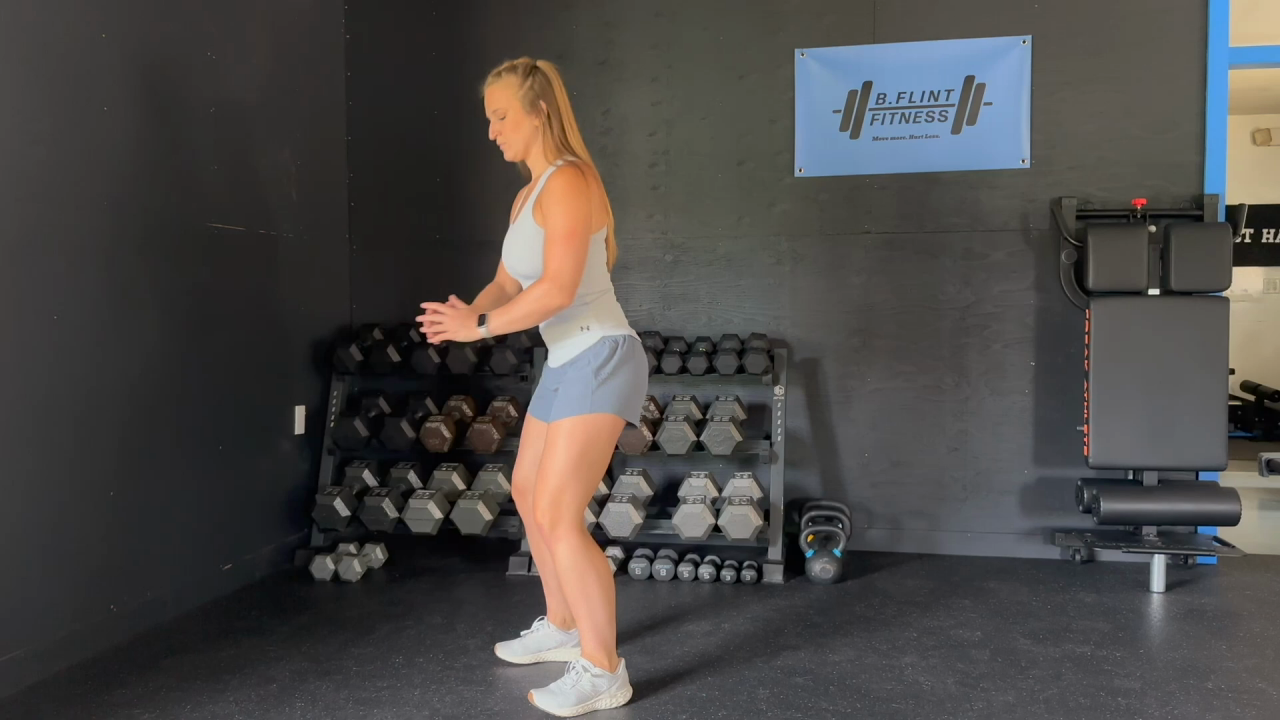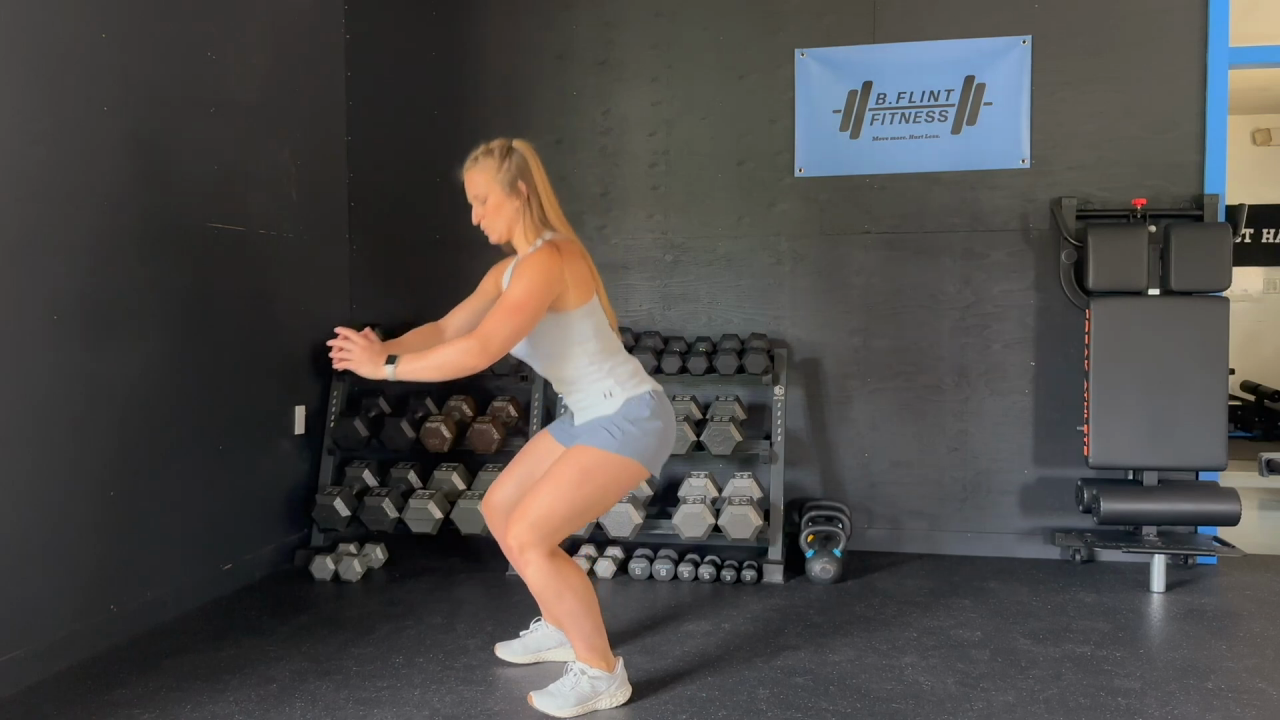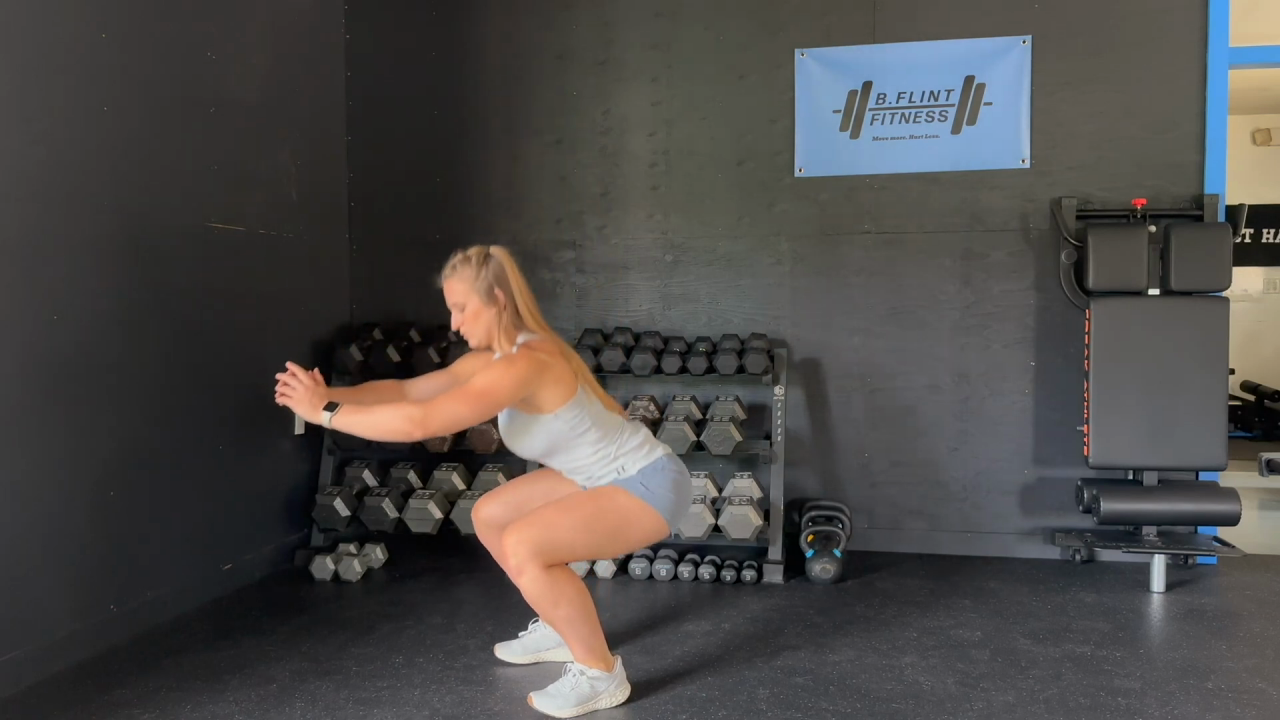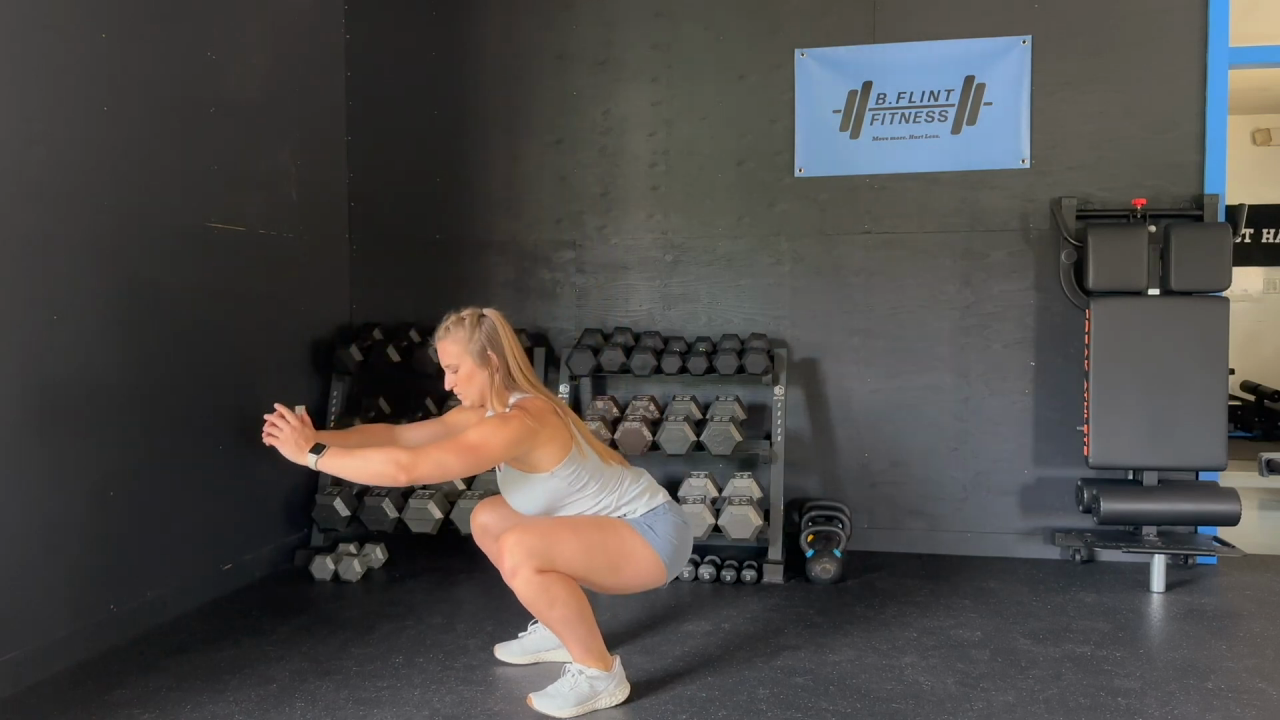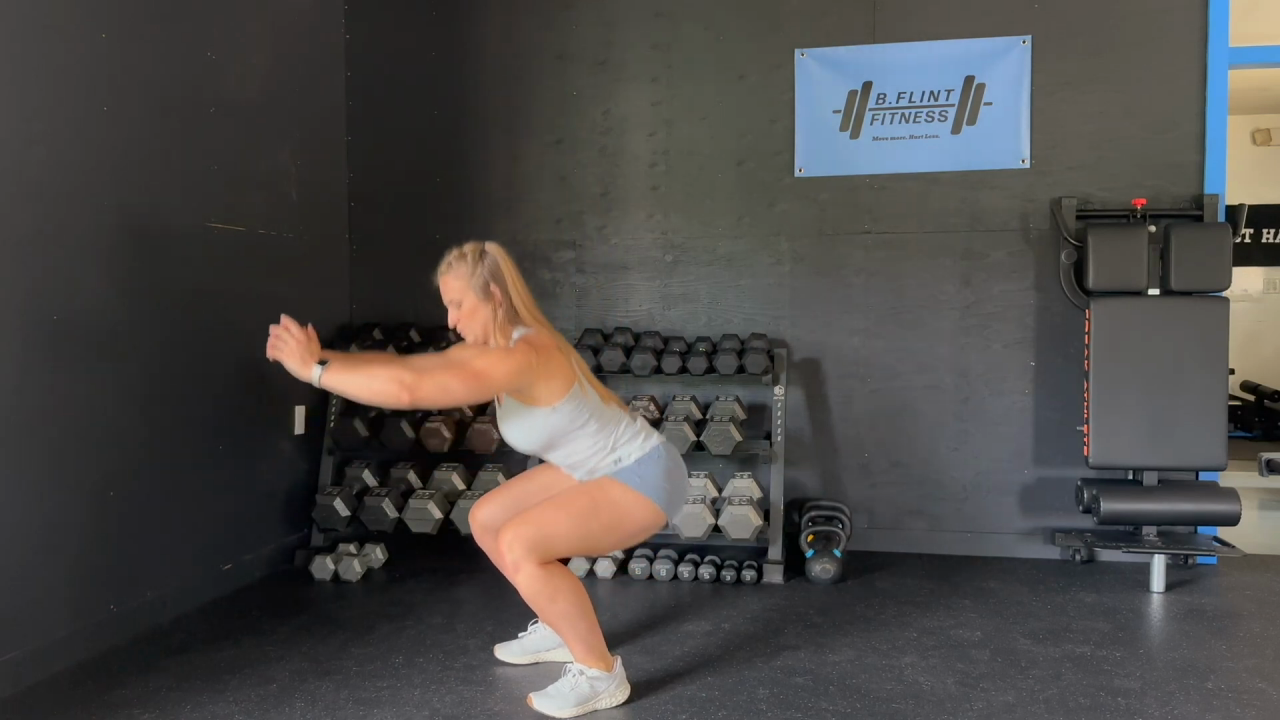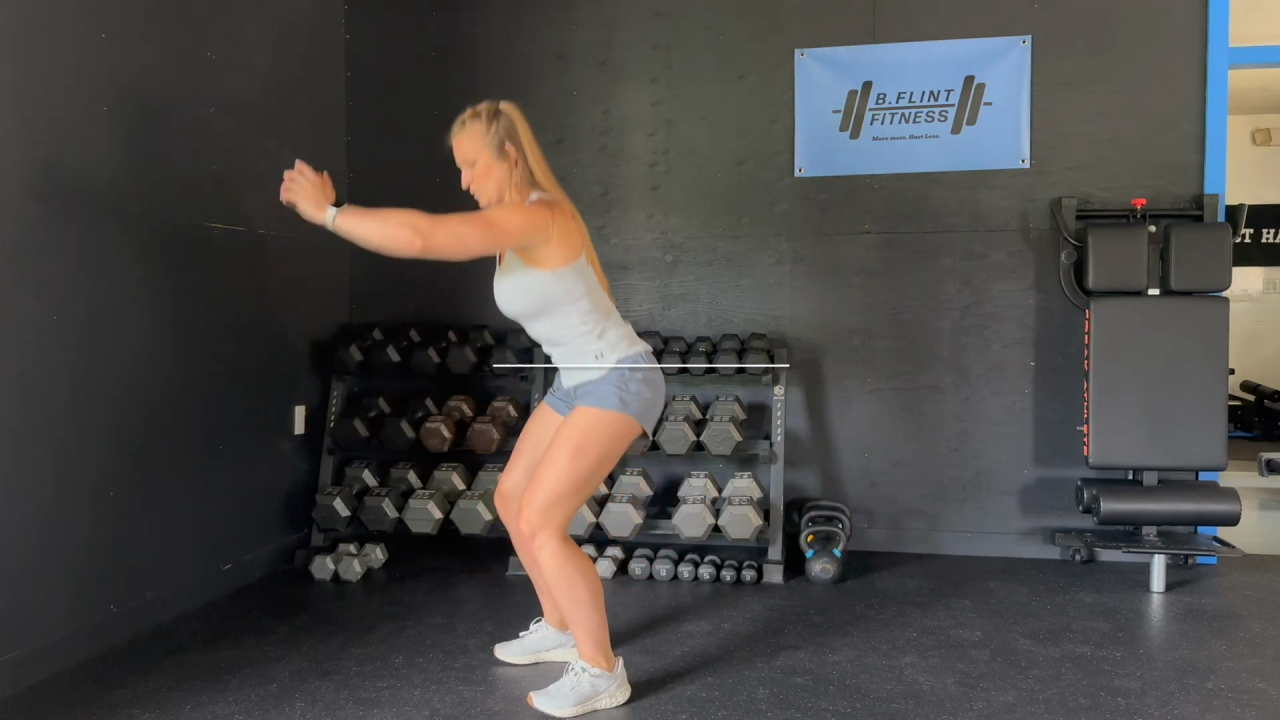
dt=0.3s
person 1, frame 1
left shoulder: (569, 181)
right shoulder: (530, 196)
left elbow: (557, 288)
right elbow: (509, 286)
left wrist: (480, 326)
right wrist: (469, 312)
left hip: (598, 363)
right hip: (570, 363)
left knee: (555, 516)
right knee: (529, 495)
right ankle: (562, 628)
person 1, frame 2
left shoulder: (548, 260)
right shoulder: (509, 270)
left elbow: (481, 351)
right elbow: (449, 330)
left wrist: (391, 366)
right wrist: (386, 350)
left hip: (629, 418)
right hip: (596, 414)
left knee: (527, 538)
right knee: (499, 510)
left ankle: (602, 672)
right ankle: (560, 627)
person 1, frame 3
left shoulder: (524, 366)
right shoulder: (494, 359)
left elbow: (422, 420)
right elbow: (407, 391)
left wrist: (326, 413)
right wrist: (332, 395)
left hip: (651, 489)
right hip: (616, 479)
left knee: (522, 545)
right knee: (490, 517)
left ankle: (600, 672)
right ankle: (562, 627)
person 1, frame 4
left shoulder: (518, 423)
right shoulder: (488, 413)
left elbow: (408, 468)
right elbow: (399, 435)
left wrist: (313, 455)
right wrist: (321, 436)
left hip: (652, 535)
right hip: (622, 519)
left knee: (517, 549)
right knee: (487, 521)
left ankle: (598, 672)
right ankle: (560, 627)
person 1, frame 5
left shoulder: (522, 357)
right shoulder: (496, 349)
left elbow: (412, 391)
right elbow: (409, 366)
left wrist: (316, 371)
right wrist: (320, 360)
left hip: (645, 476)
right hip: (603, 467)
left knee: (517, 545)
right knee: (488, 521)
left ankle: (599, 674)
right ankle: (562, 623)
person 1, frame 6
left shoulder: (538, 216)
right shoulder: (512, 220)
left elbow: (421, 238)
right elbow: (422, 238)
left wrist: (329, 213)
right wrist: (334, 211)
left hip: (620, 381)
right hip: (582, 383)
left knee: (539, 523)
right knee: (512, 499)
right ankle: (562, 627)
